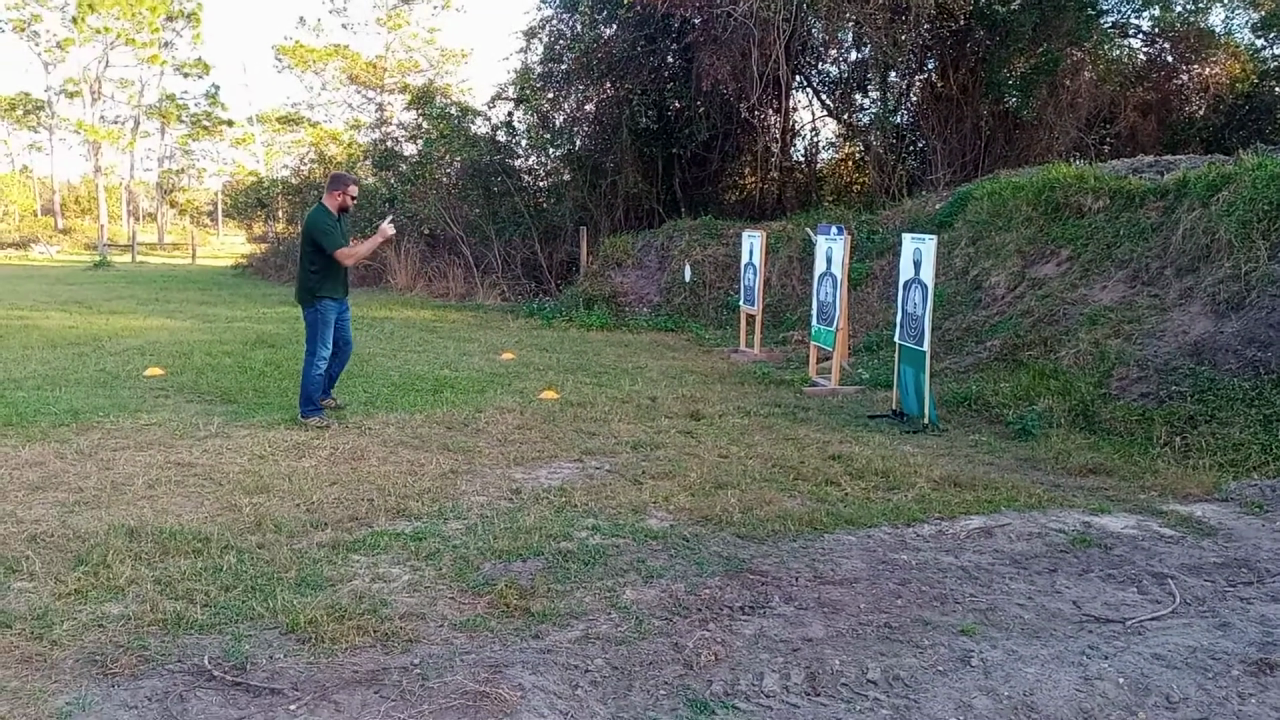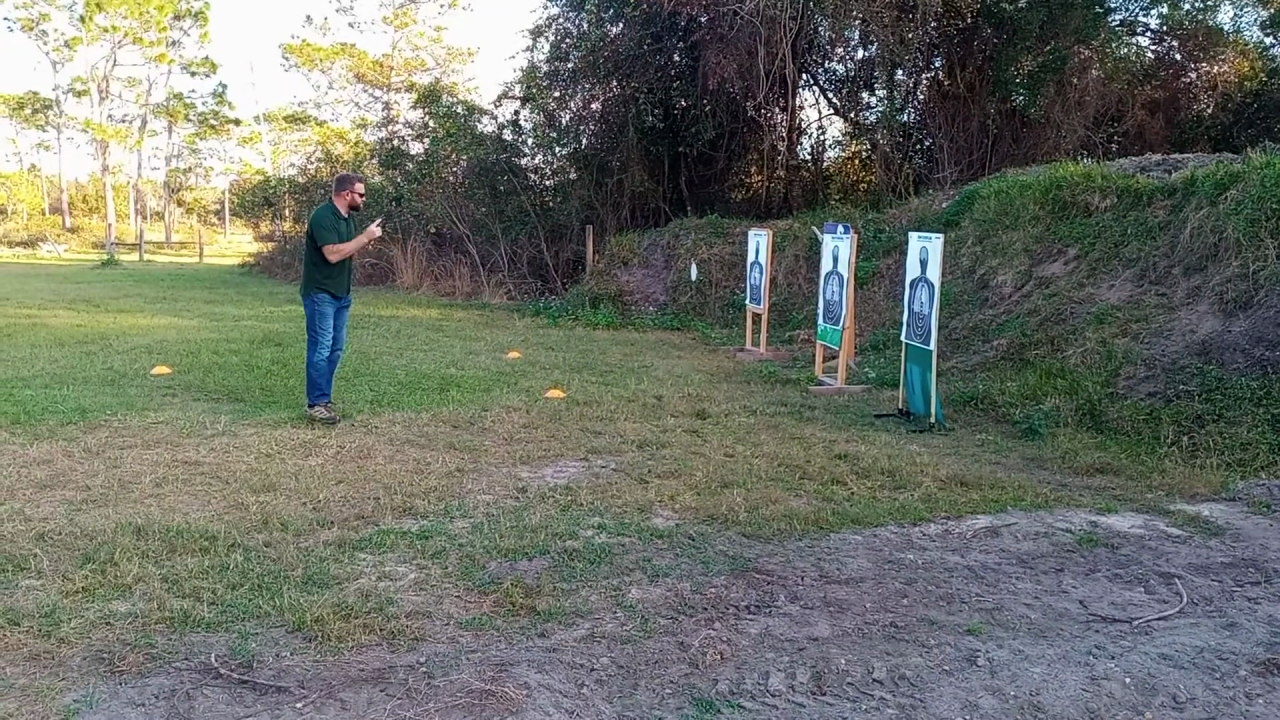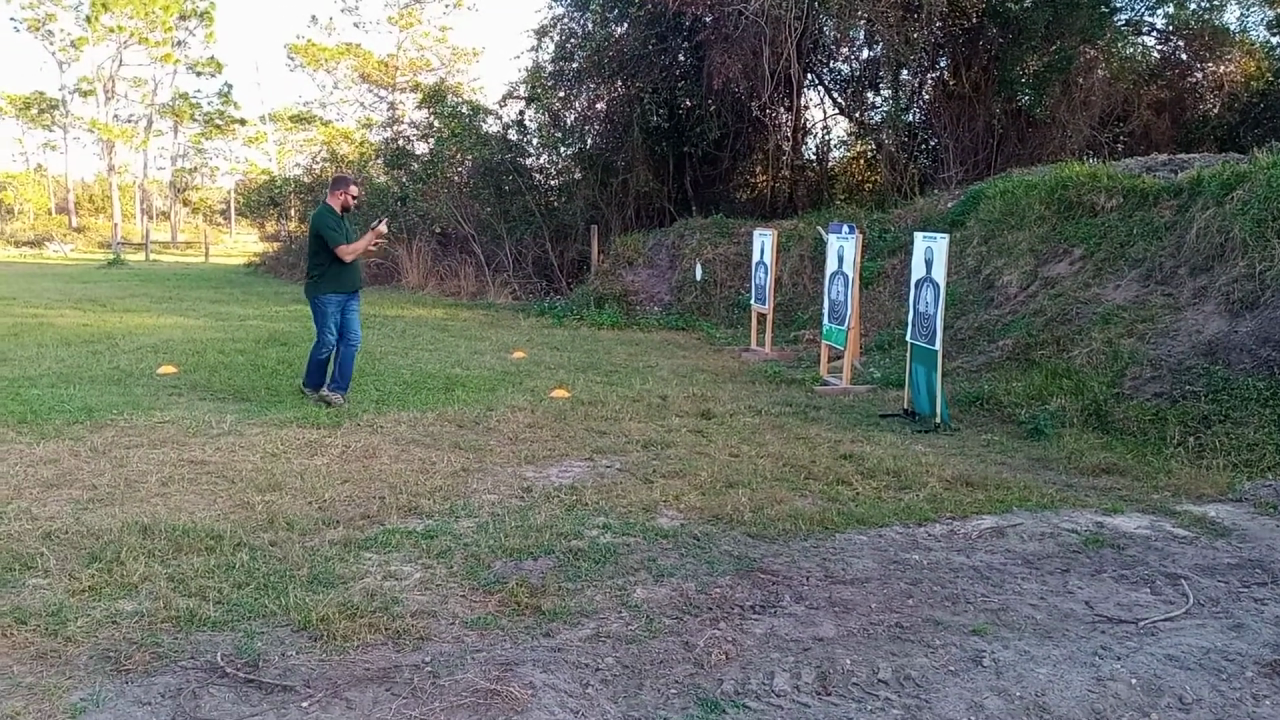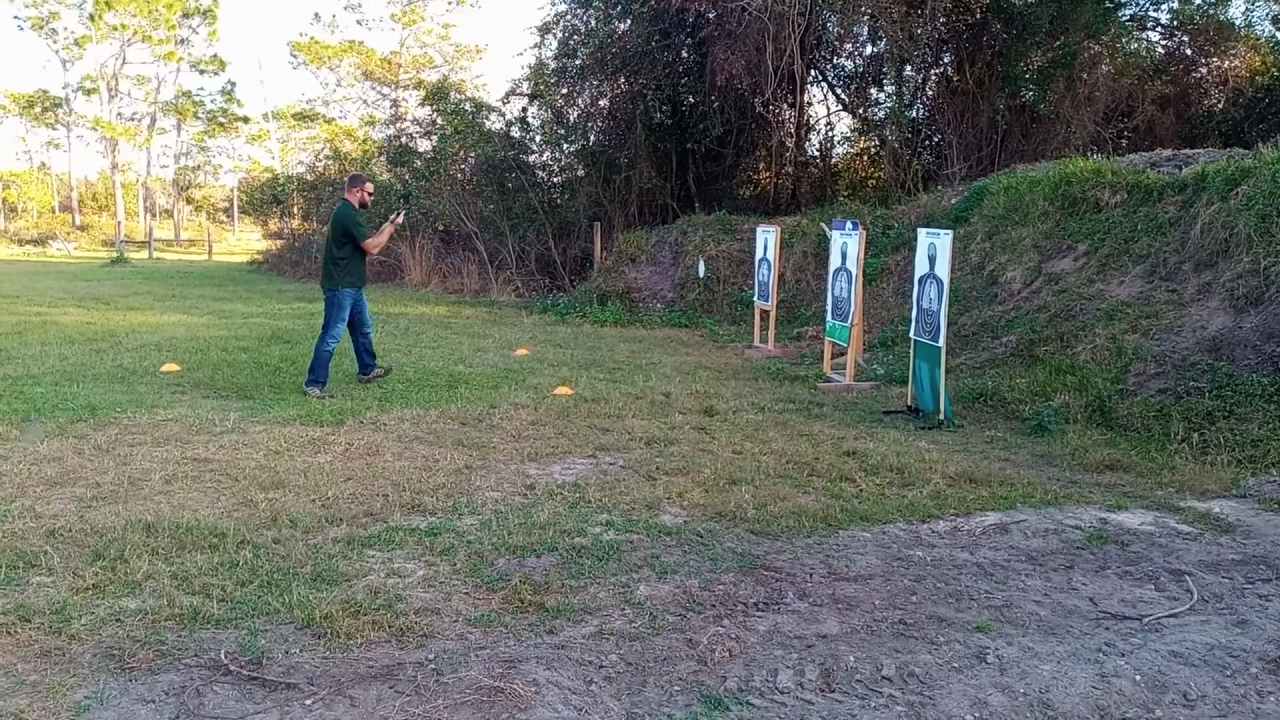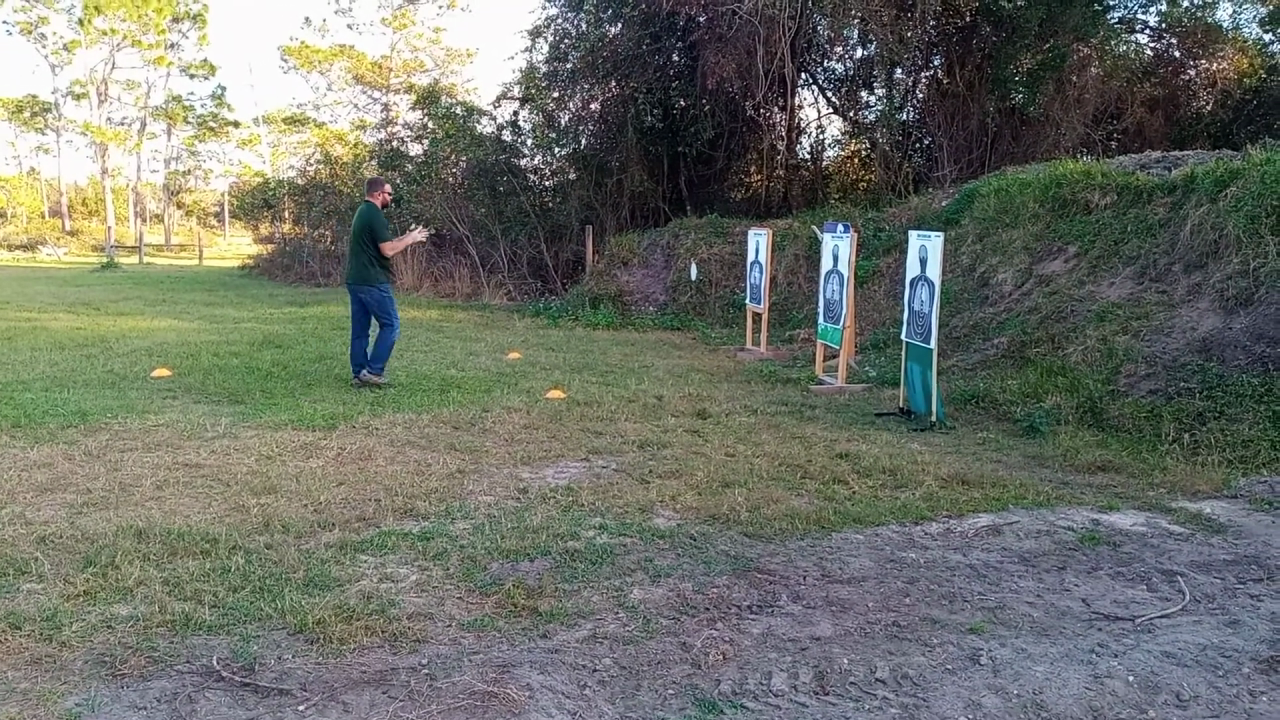
dt=0.4s
person 1, frame 1
left shoulder: (338, 215)
right shoulder: (319, 220)
right elbow: (347, 258)
left wrist: (354, 247)
right wrist: (379, 237)
left hip: (337, 295)
right hip: (320, 298)
left knee: (344, 346)
right knee: (319, 354)
left ankle: (323, 393)
right ankle: (309, 411)
person 1, frame 2
left shoulder: (349, 217)
right shoulder: (322, 216)
right elbow: (333, 254)
left wrist: (364, 241)
right wrist: (365, 237)
left hip: (341, 293)
right hip: (319, 293)
left knee: (335, 347)
right knee: (321, 346)
left ankle: (321, 396)
right ankle: (315, 404)
person 1, frame 3
left shoulder: (340, 217)
right shoulder: (323, 218)
right elbow: (346, 254)
left wrist: (367, 243)
right wrist: (372, 235)
left hip: (349, 292)
right hip: (326, 293)
left knee: (350, 340)
right knee: (327, 342)
left ankle: (334, 389)
right ankle: (311, 386)
person 1, frame 4
left shoulder: (348, 212)
right shoulder: (347, 214)
left elbow: (366, 242)
right elbow: (372, 247)
left wrist: (386, 226)
right wrist: (391, 227)
left hip: (352, 284)
right hip: (342, 286)
left knee: (363, 328)
right knee: (332, 334)
left ankle: (367, 370)
right ankle: (314, 383)
person 1, frame 5
left shoulder: (362, 213)
right shoulder: (375, 216)
right elbow: (388, 250)
left wrist: (405, 237)
right wrist: (410, 239)
left hip: (355, 281)
right hip: (373, 282)
left knee: (360, 330)
right knee: (390, 326)
left ankle: (360, 374)
right ankle: (373, 371)
